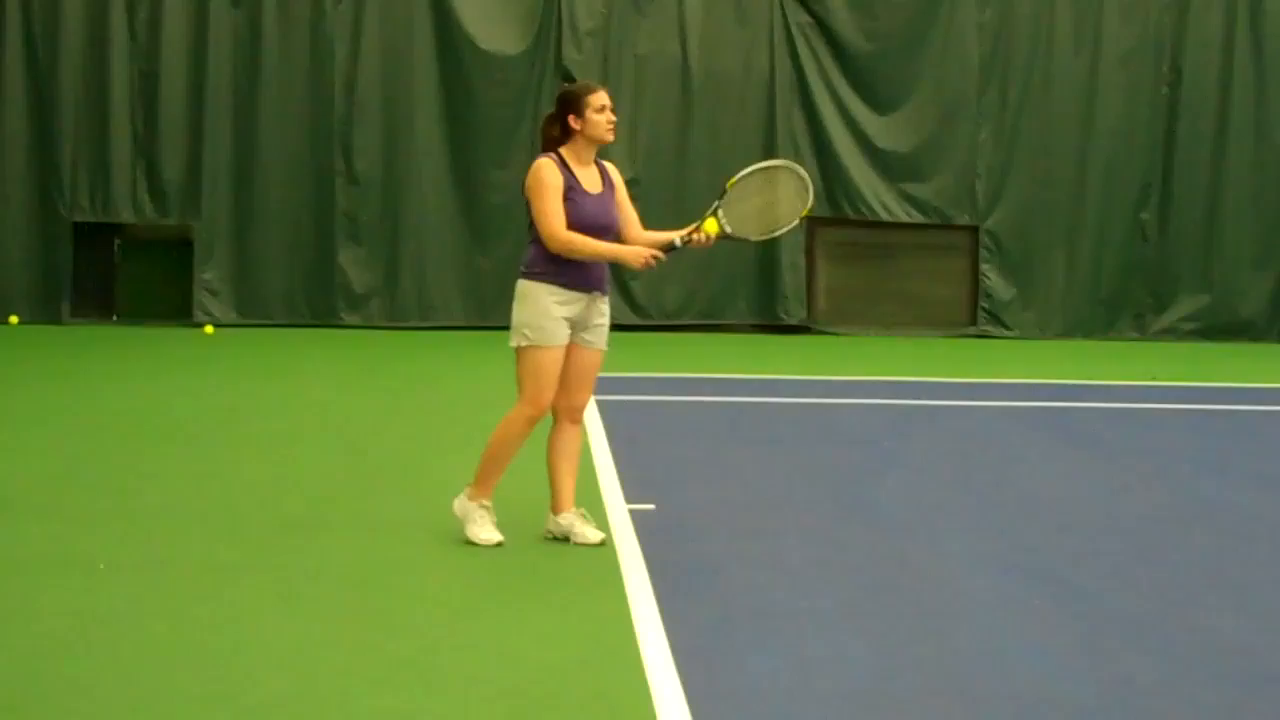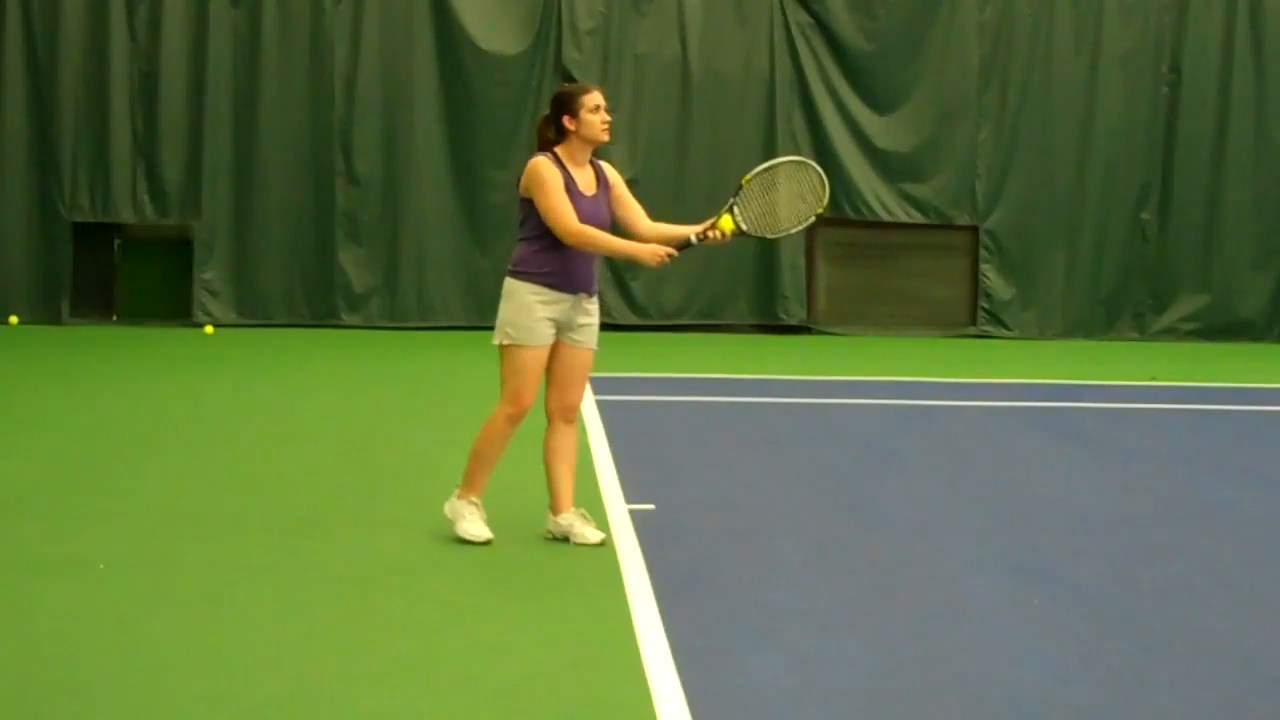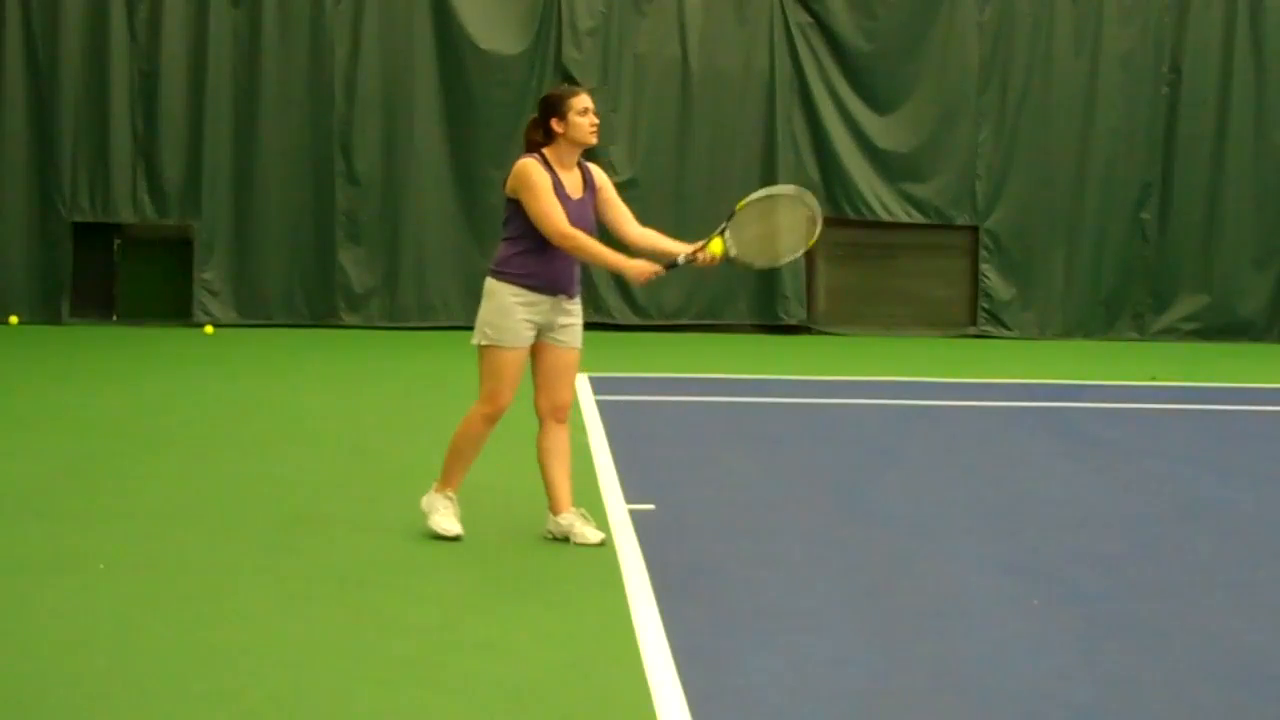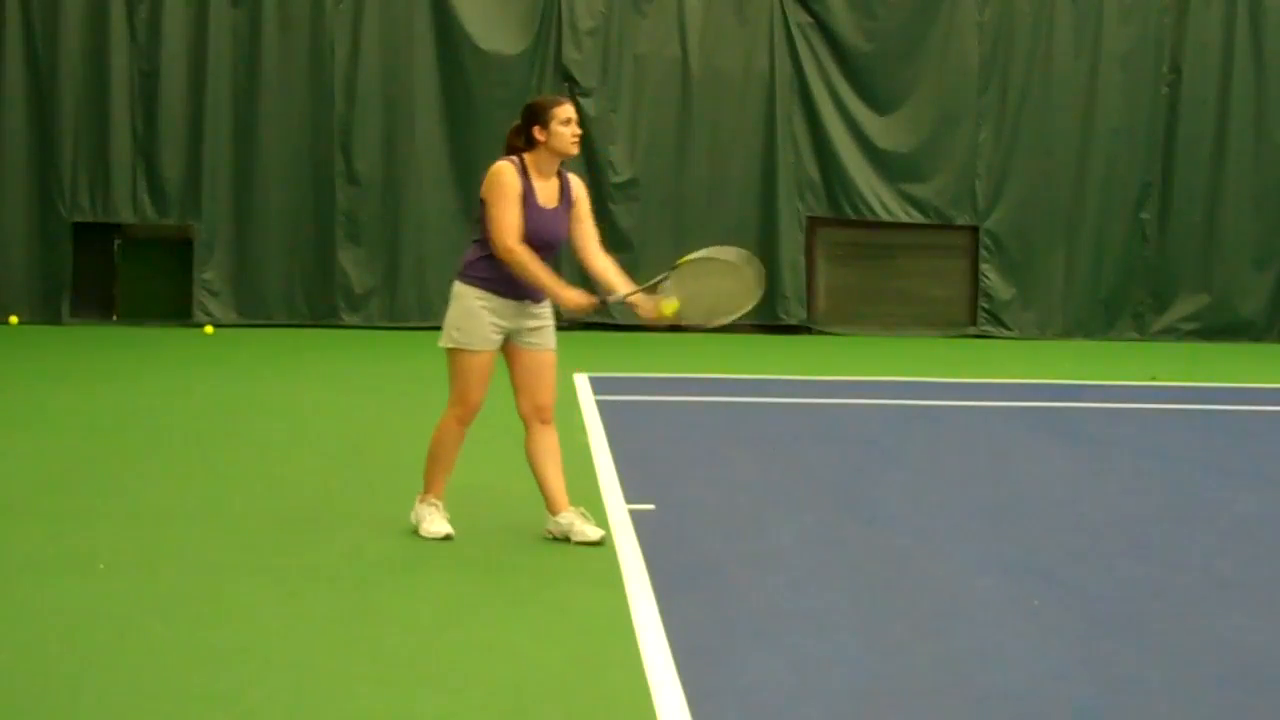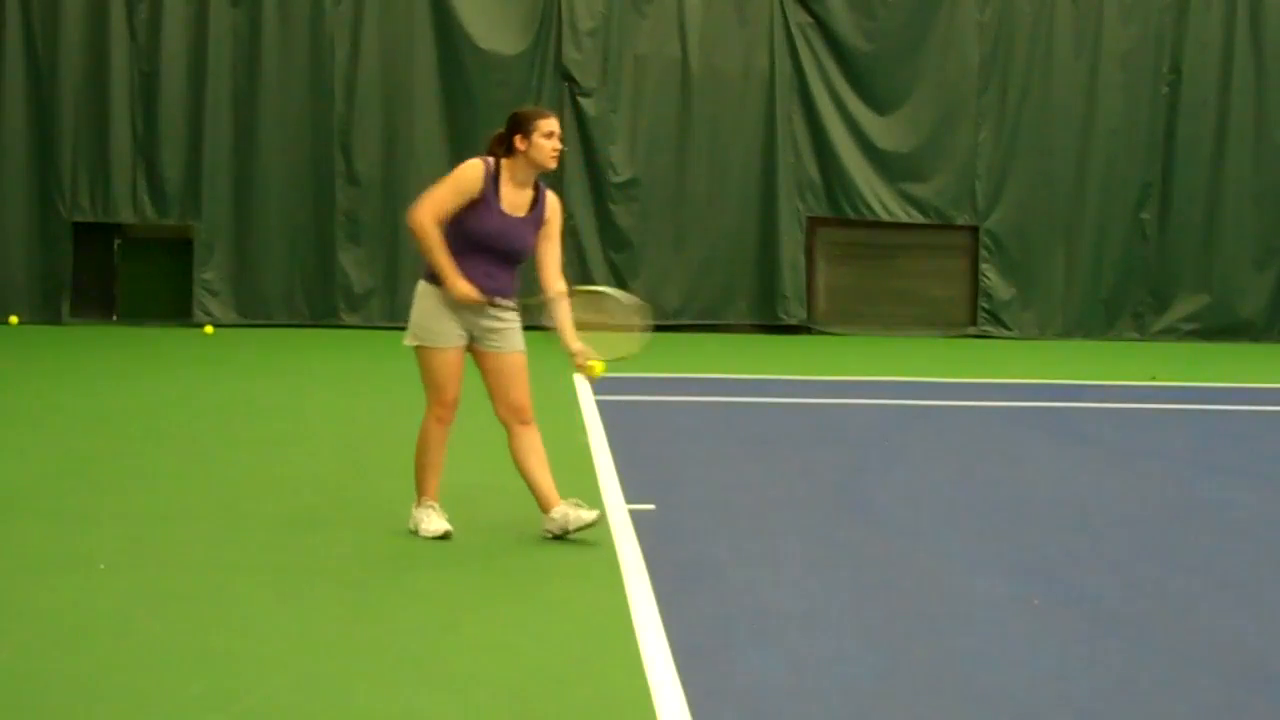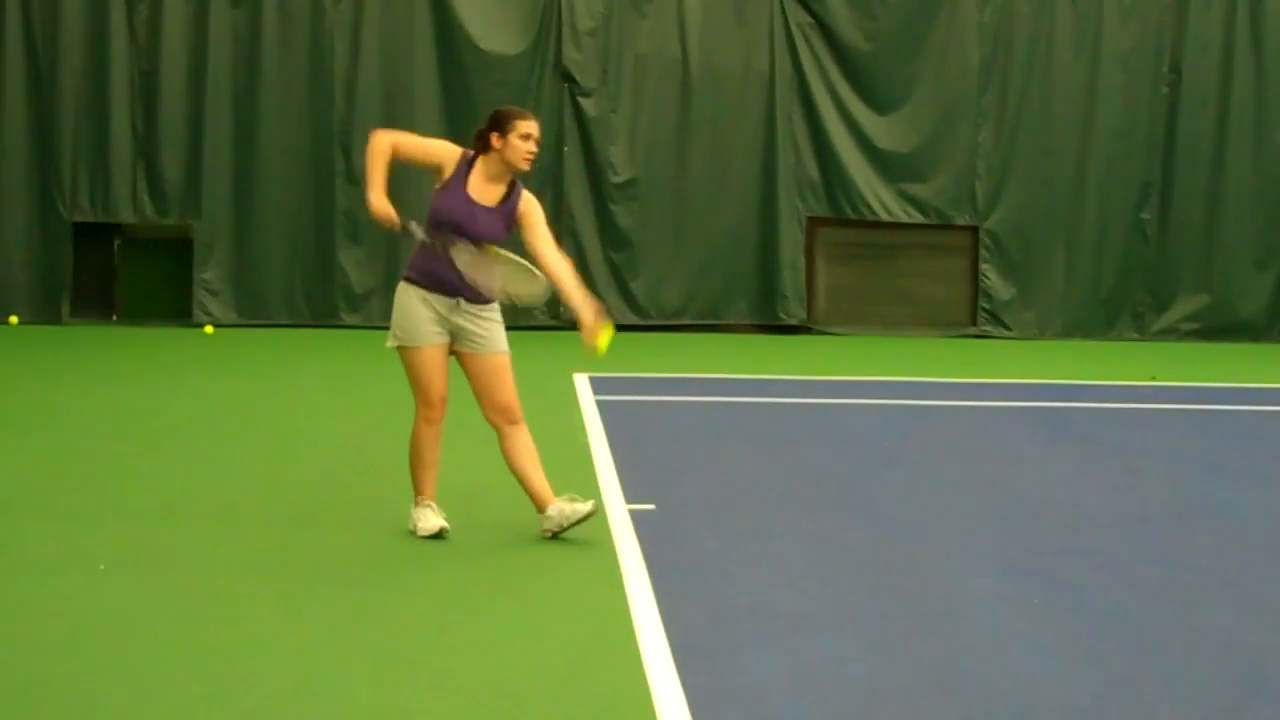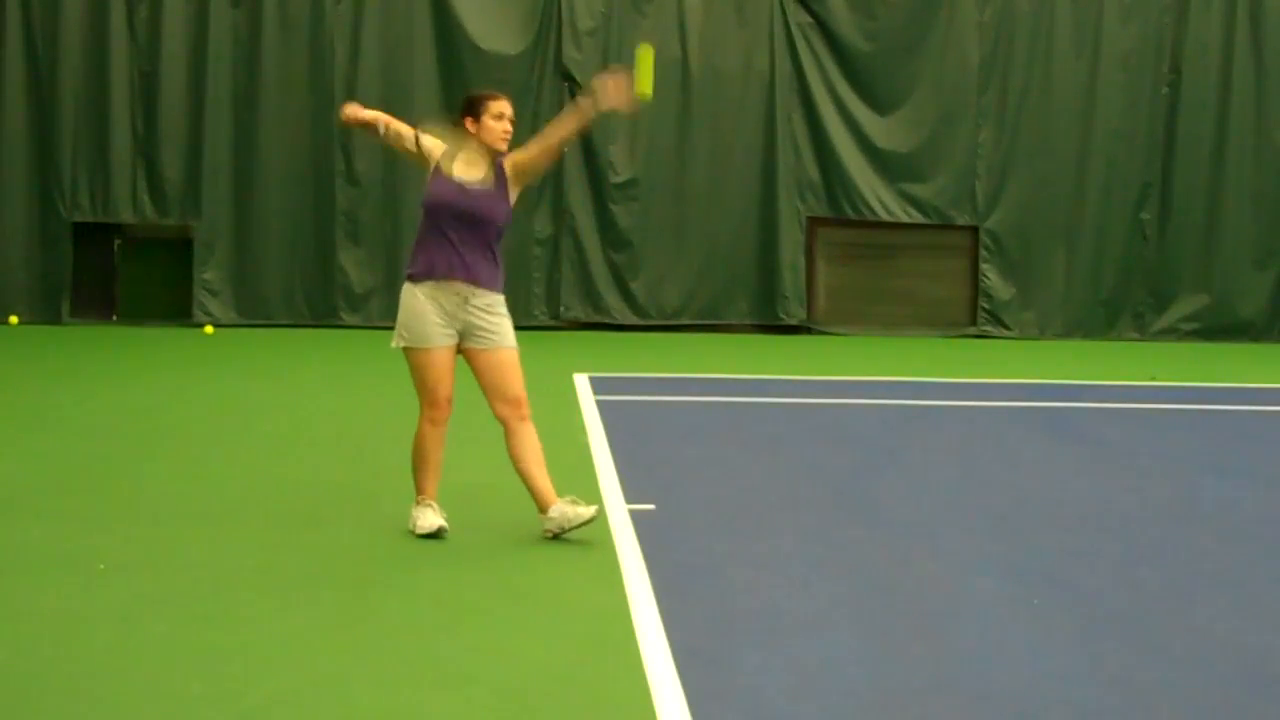
dt=0.2s
person 1, frame 1
left shoulder: (609, 173)
right shoulder: (546, 169)
left elbow: (635, 235)
right elbow: (556, 238)
left wrist: (685, 234)
right wrist: (620, 254)
left hip: (593, 302)
right hip: (546, 297)
left knee: (572, 411)
right knee: (534, 407)
left ankle: (562, 513)
right ankle: (475, 501)
person 1, frame 2
left shoulder: (606, 174)
right shoulder: (542, 168)
left elbow: (643, 226)
right elbow: (571, 233)
left wrist: (699, 231)
right wrist: (636, 252)
left hip: (581, 303)
right hip: (533, 296)
left knee: (565, 412)
right knee: (515, 406)
left ankle: (563, 513)
right ankle: (465, 500)
person 1, frame 3
left shoulder: (594, 176)
right shoulder: (530, 169)
left elbow: (632, 231)
right elbow: (561, 235)
left wrist: (689, 251)
right wrist: (624, 265)
left hip: (564, 304)
right hip: (514, 297)
left knee: (557, 412)
right knee: (493, 406)
left ankle: (562, 513)
right ankle: (441, 496)
person 1, frame 4
left shoulder: (574, 188)
right shoulder: (507, 173)
left elbow: (594, 254)
right elbow: (508, 245)
left wrist: (636, 297)
right wrist: (559, 291)
left hip: (533, 311)
right hip: (482, 300)
left knee: (541, 413)
right knee: (464, 409)
left ankle: (563, 514)
right ankle: (429, 503)
person 1, frame 5
left shoulder: (549, 205)
right shoulder: (478, 174)
left elbow: (551, 277)
right elbow: (421, 218)
left wrist: (570, 339)
right wrist: (451, 277)
left hip: (499, 312)
right hip: (442, 301)
left knee: (520, 414)
right knee: (443, 408)
left ankle: (556, 511)
right ankle: (427, 506)
person 1, frame 6
left shoulder: (523, 203)
right shoulder: (454, 162)
left elbow: (551, 257)
right elbow: (385, 139)
left wrist: (583, 307)
right wrist: (375, 192)
left hip: (478, 311)
right hip: (421, 300)
left knee: (508, 413)
right knee: (431, 407)
left ankle: (550, 508)
right ankle: (425, 505)
person 1, frame 7
left shoulder: (513, 172)
right shoulder: (439, 154)
left elbow: (552, 142)
right elbow: (386, 128)
left wrist: (590, 107)
right wrist: (361, 115)
left hip: (484, 304)
right hip: (428, 298)
left knee: (514, 408)
right knee: (436, 408)
left ankle: (553, 509)
right ankle: (425, 505)
